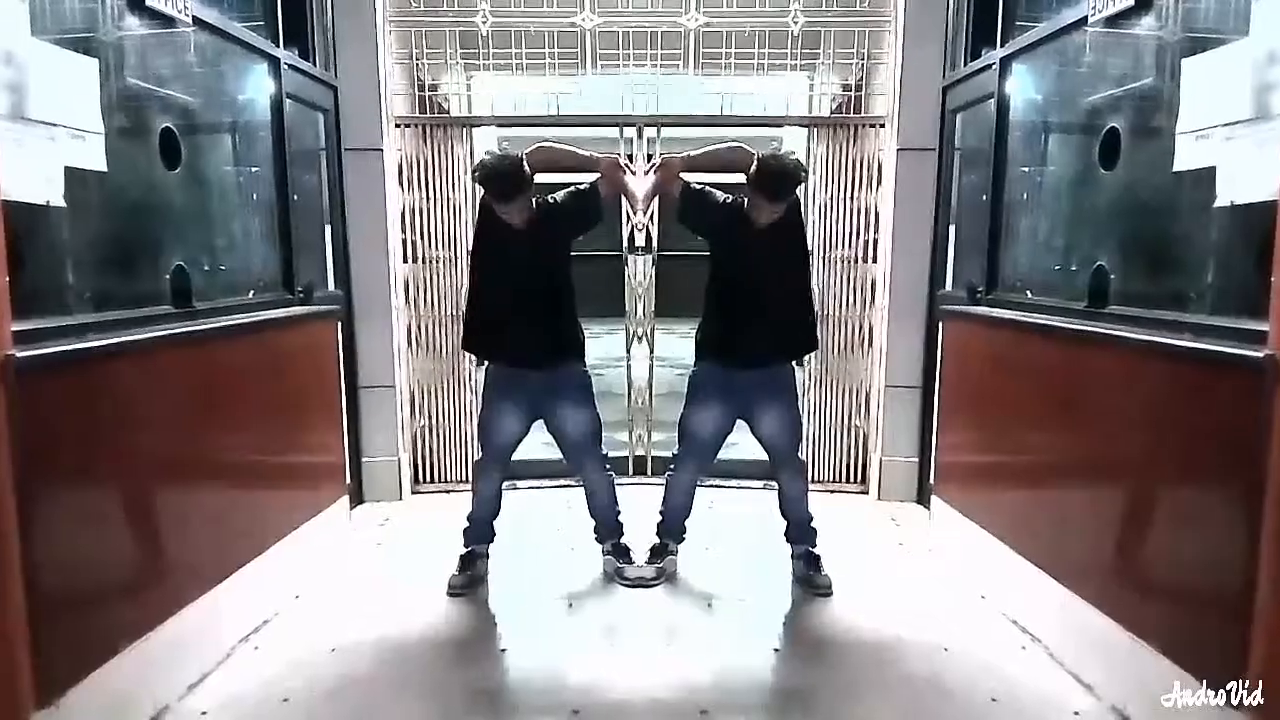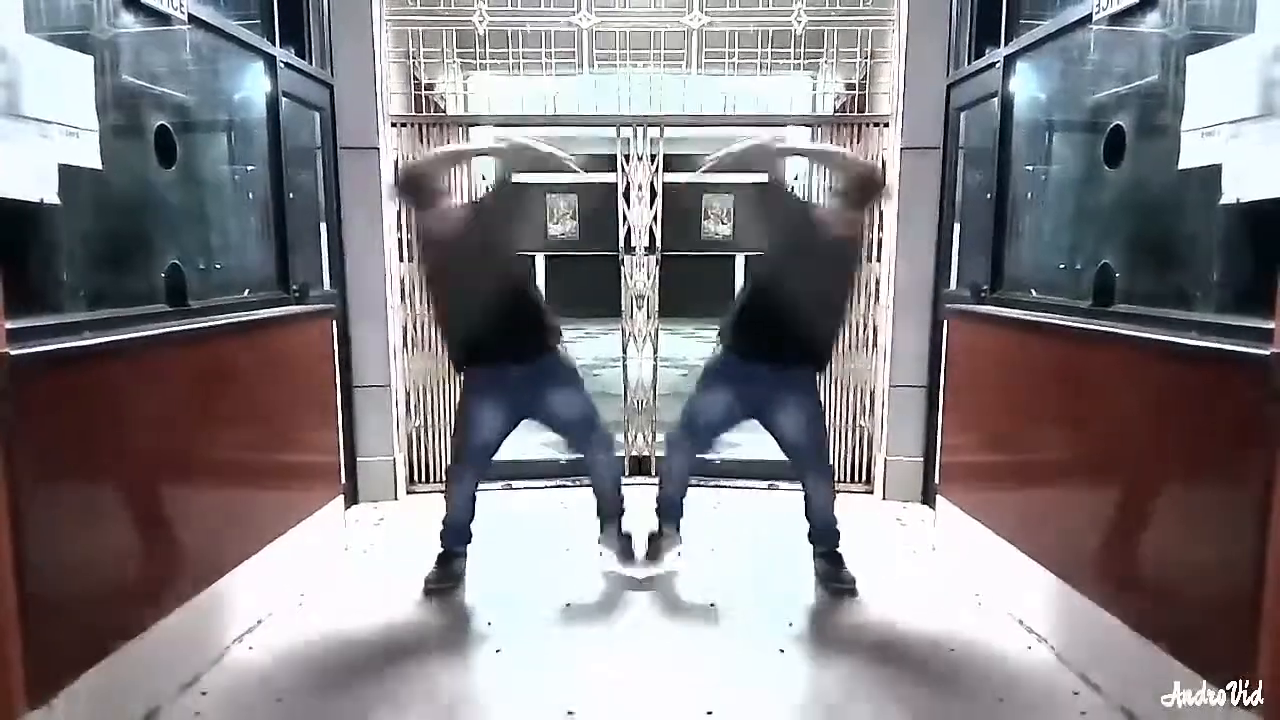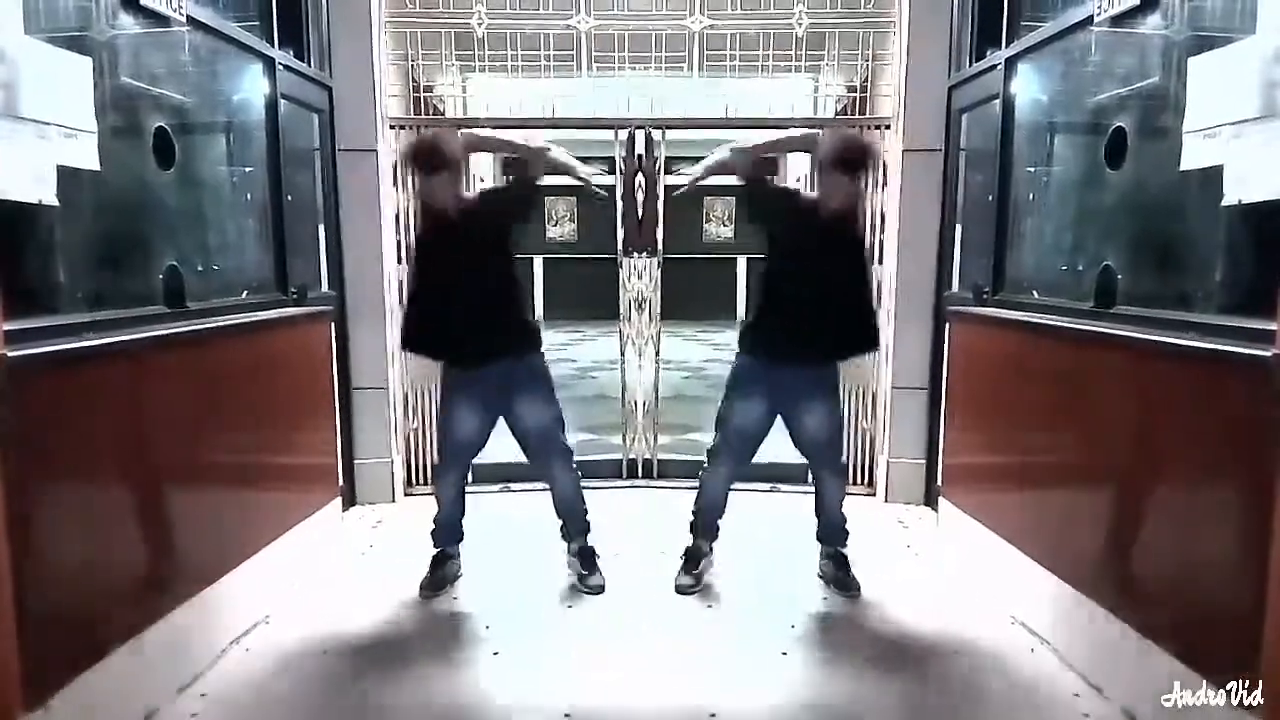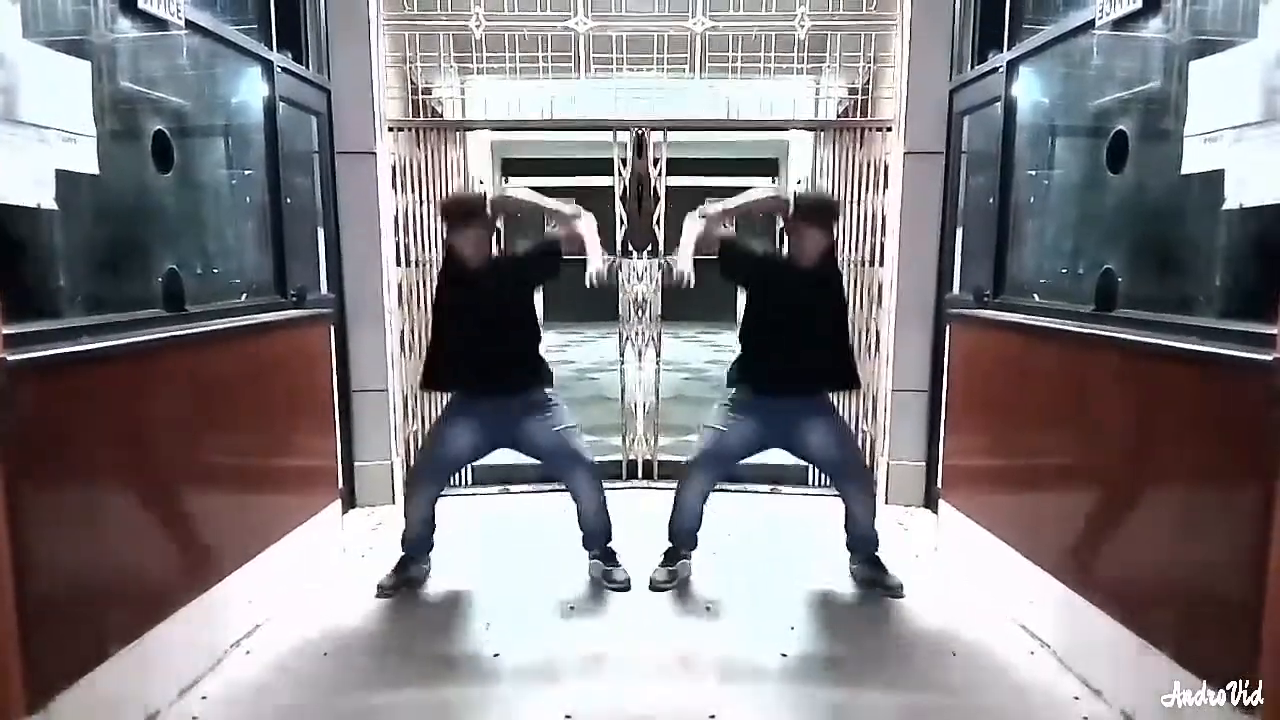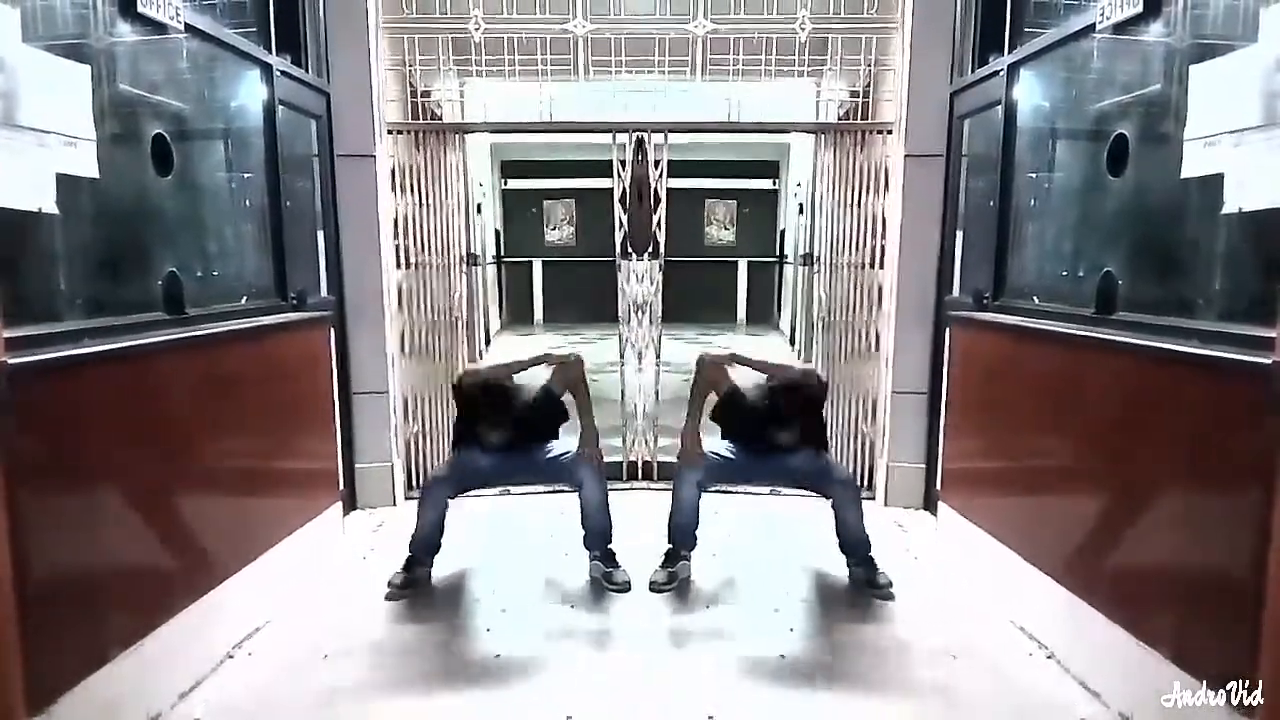
dt=1s
person 1, frame 1
left shoulder: (791, 213)
right shoulder: (722, 213)
left elbow: (746, 156)
right elbow: (668, 178)
left wrist: (684, 160)
right wrist: (671, 167)
left hip: (772, 372)
right hip: (715, 370)
left knee: (789, 467)
right knee: (687, 465)
left ankle: (804, 552)
right ankle: (666, 545)
person 1, frame 2
left shoulder: (848, 242)
right shoulder: (791, 216)
left hip: (792, 374)
right hip: (737, 361)
left knee: (814, 469)
right knee: (684, 442)
left ankle: (827, 552)
right ankle: (667, 528)
person 1, frame 3
left shoulder: (850, 214)
right shoulder: (785, 208)
left elbow: (827, 141)
right elbow: (740, 160)
right wrist: (707, 168)
left hip: (815, 370)
right hip: (759, 364)
left knee: (828, 468)
right knee: (724, 460)
left ankle: (832, 553)
right ankle: (700, 545)
person 1, frame 4
left shoulder: (828, 269)
right shoulder: (763, 267)
right elbow: (702, 219)
right wrist: (686, 248)
left hip: (809, 405)
right hip: (752, 401)
left knee: (857, 478)
right knee: (700, 469)
left ankle: (865, 558)
right ankle: (679, 552)
person 1, frame 5
left shoulder: (810, 396)
right shoulder: (748, 410)
right elbow: (708, 365)
left wrist: (735, 359)
right wrist: (690, 428)
left hip: (798, 457)
right hip: (743, 453)
left knee: (845, 485)
right knee: (690, 470)
left ankle: (860, 562)
right ankle: (679, 554)
person 2, frame 1
left shoulder: (557, 213)
right shoulder: (488, 215)
left elbow: (611, 183)
right elbow: (535, 154)
left wrist: (604, 165)
right wrist: (594, 160)
left hip: (564, 370)
right hip: (507, 372)
left knee: (592, 464)
right knee: (490, 466)
left ankle: (613, 545)
right ankle: (475, 552)
person 2, frame 2
left shoulder: (489, 215)
right shoulder: (432, 239)
left hip: (542, 361)
right hip: (488, 373)
left knee: (596, 443)
right knee: (465, 469)
left ankle: (612, 528)
right ankle: (452, 553)
person 2, frame 3
left shoulder: (494, 208)
right shoulder: (430, 212)
left elbow: (539, 157)
right elbow: (454, 141)
left wrist: (572, 167)
left hip: (520, 364)
right hip: (464, 371)
left knee: (556, 460)
right knee: (450, 468)
left ankle: (579, 546)
right ankle: (447, 553)
person 2, frame 4
left shoulder: (517, 268)
right shoulder: (452, 268)
left elbow: (578, 219)
left wrist: (593, 248)
left hip: (530, 401)
right hip: (471, 405)
left knee: (581, 468)
right knee: (422, 477)
left ankle: (600, 553)
right ankle: (414, 558)
person 2, frame 5
left shoulder: (532, 411)
right shoulder: (470, 399)
left elbow: (572, 366)
right elbow: (473, 375)
left wrist: (589, 431)
right wrist: (543, 359)
left hip: (537, 452)
right hip: (481, 457)
left knee: (589, 469)
right knee: (436, 484)
left ankle: (600, 555)
right ankle: (419, 562)
